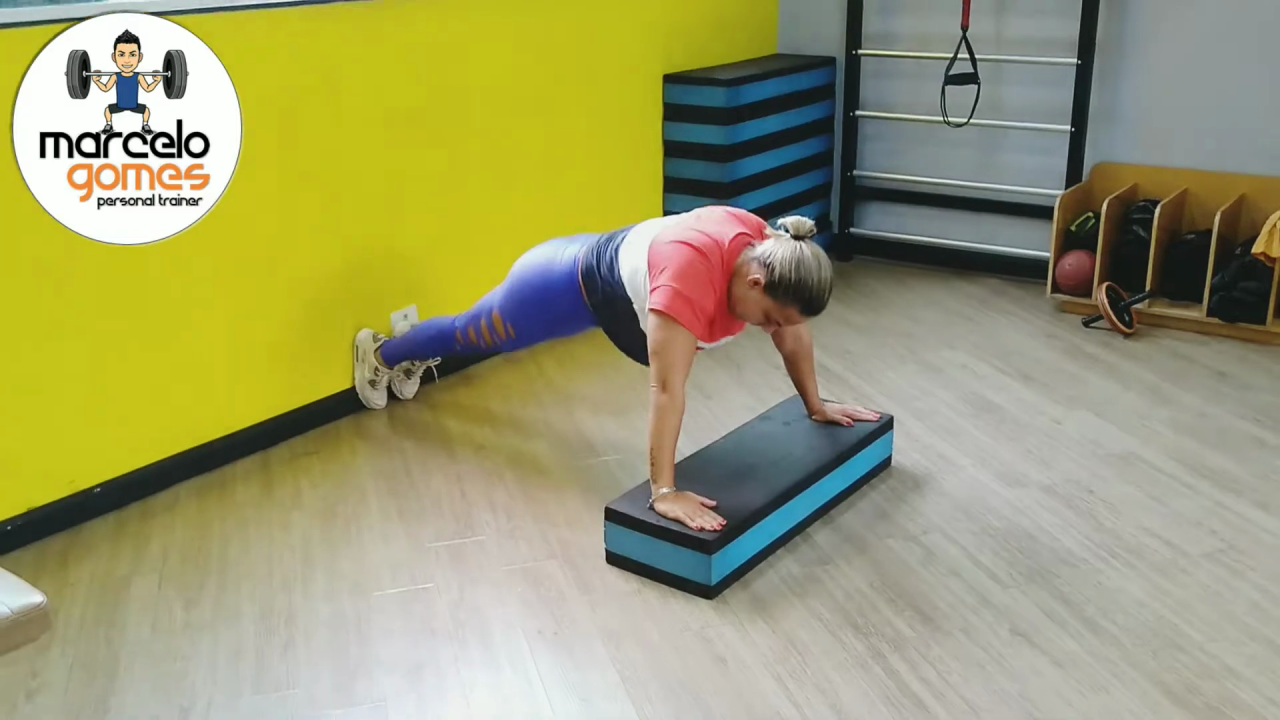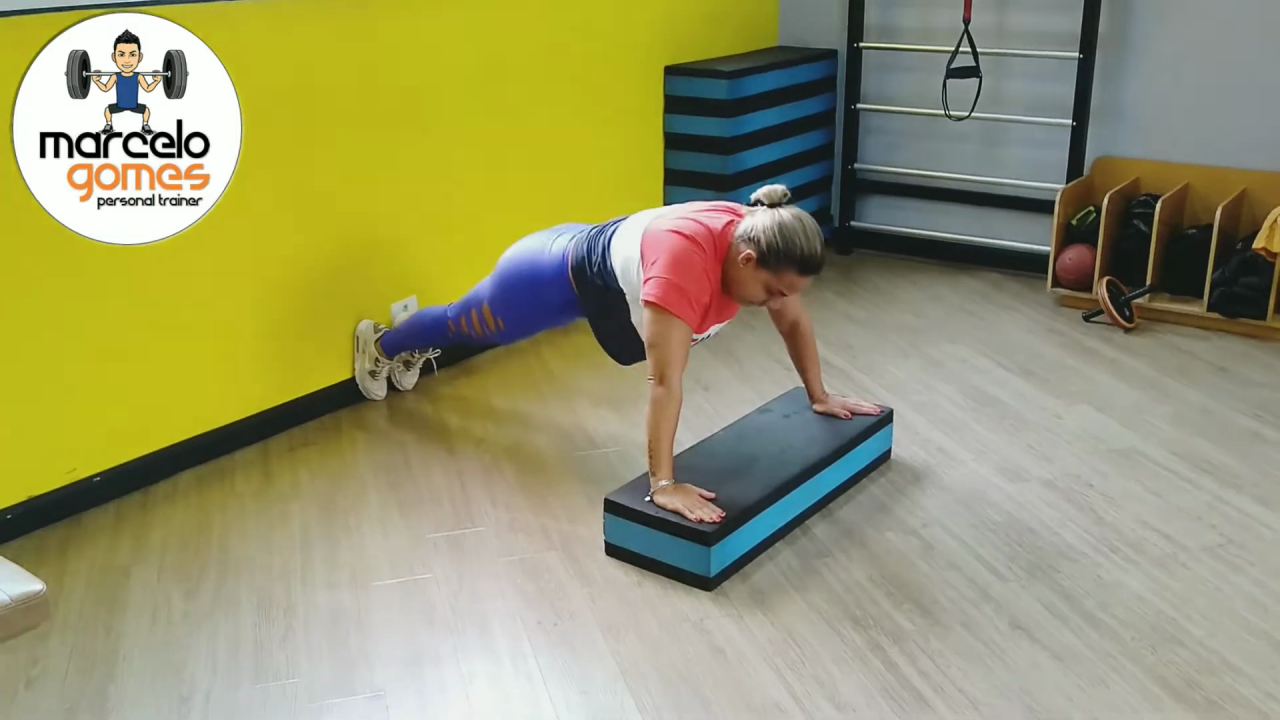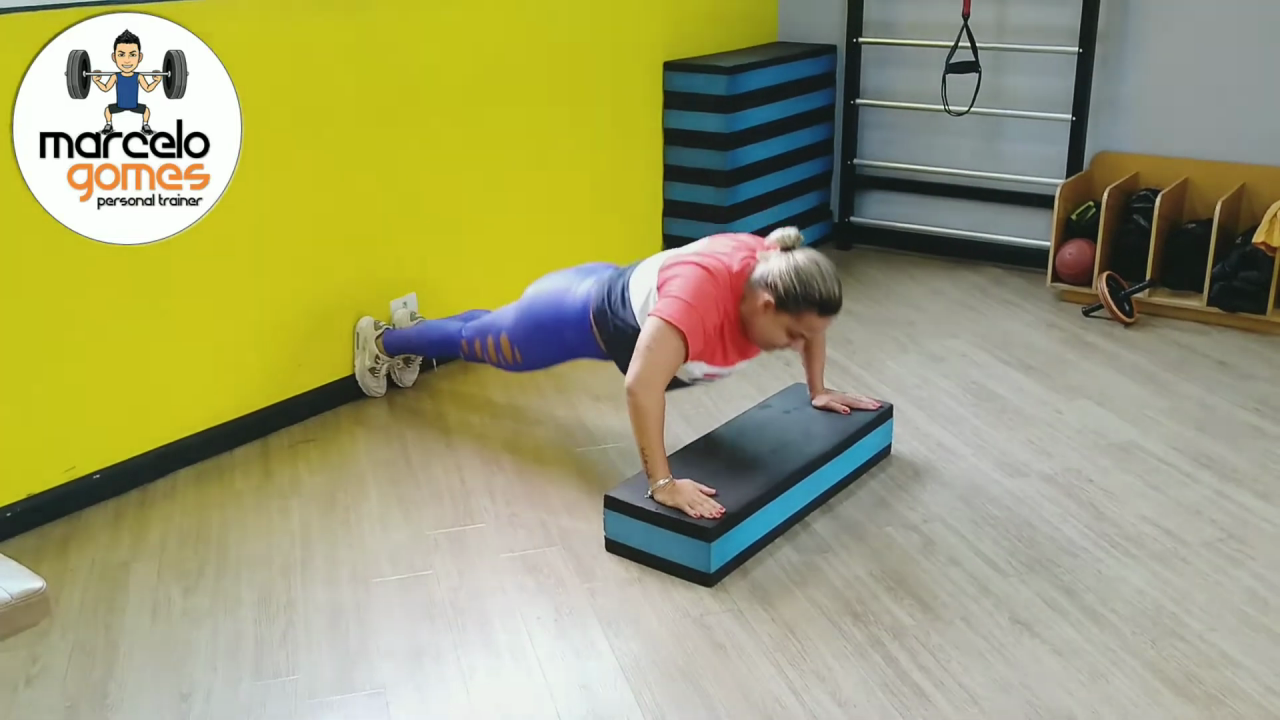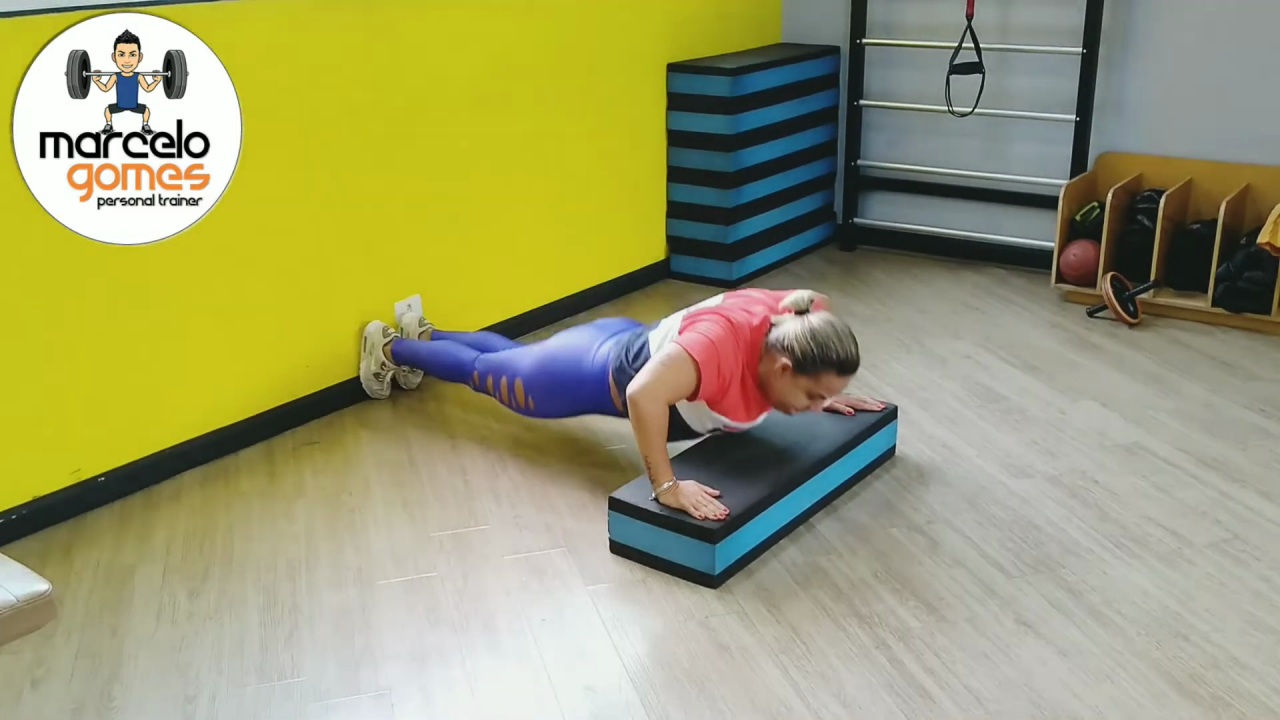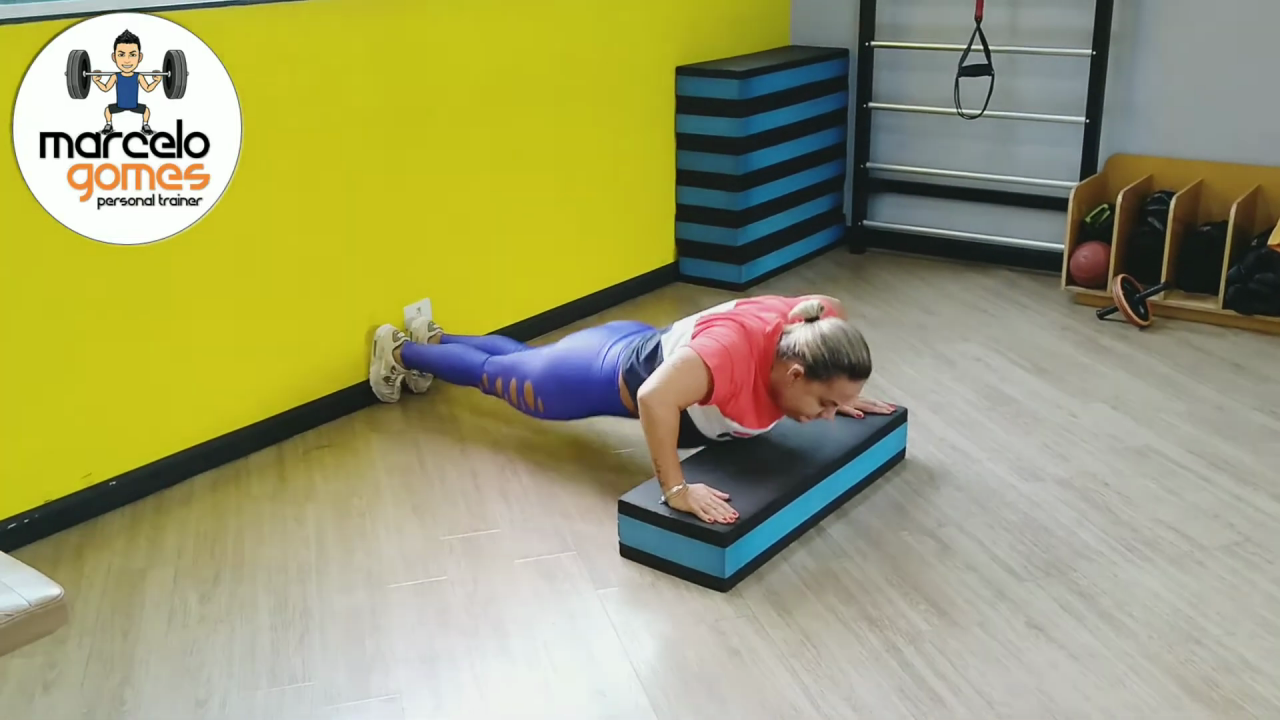
dt=0.4s
person 1, frame 1
left shoulder: (775, 257)
right shoulder: (693, 269)
left elbow: (794, 338)
right elbow: (667, 387)
left wrist: (816, 405)
right wrist: (664, 492)
left hip: (608, 286)
right hip: (567, 282)
left knee: (475, 337)
right knee: (468, 334)
left ankle: (413, 358)
right ankle: (381, 352)
person 1, frame 2
left shoulder: (764, 242)
right shoulder: (686, 258)
left elbow: (794, 321)
right elbow: (665, 381)
left wrist: (819, 396)
right wrist: (664, 485)
left hip: (596, 271)
right hip: (556, 273)
left knee: (469, 327)
right knee: (462, 325)
left ankle: (413, 350)
right ankle: (381, 344)
person 1, frame 3
left shoulder: (779, 274)
right shoulder: (704, 292)
left elbow: (812, 323)
right elbow: (641, 385)
left wrist: (818, 390)
right wrist: (663, 484)
left hip: (618, 299)
right hip: (580, 316)
left knee: (486, 334)
right knee: (473, 343)
left ankle: (414, 324)
right ankle: (383, 340)
person 1, frame 4
left shoulder: (792, 326)
right shoulder: (725, 345)
left elbow: (819, 302)
right elbow: (642, 395)
left wrist: (835, 395)
right wrist: (667, 487)
left hip: (633, 343)
right hip: (602, 376)
left knee: (513, 353)
right knee: (484, 374)
left ankle: (423, 332)
right ankle: (389, 346)
person 1, frame 5
left shoulder: (805, 331)
right shoulder: (737, 350)
left elbow: (835, 311)
right elbow: (653, 398)
left wrist: (844, 400)
right wrist: (677, 490)
left hip: (641, 349)
right hip: (610, 377)
left knee: (519, 354)
right knee: (492, 374)
left ankle: (434, 337)
right ankle: (400, 352)
